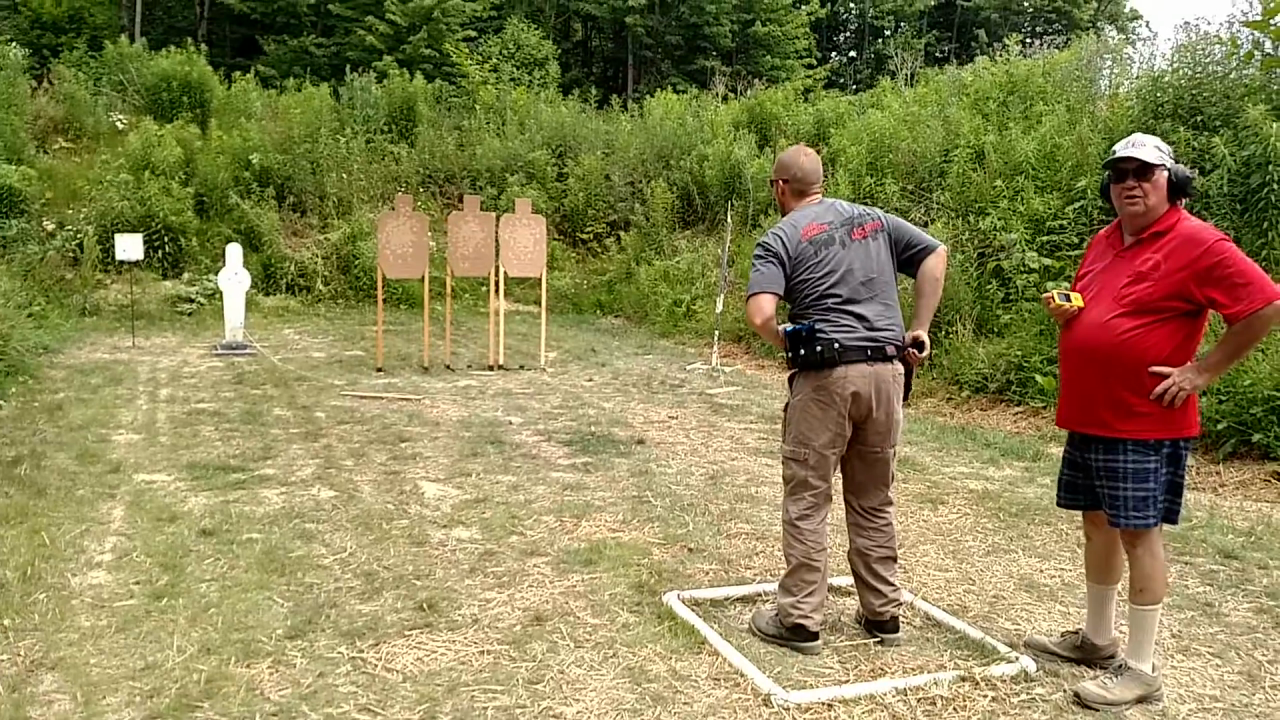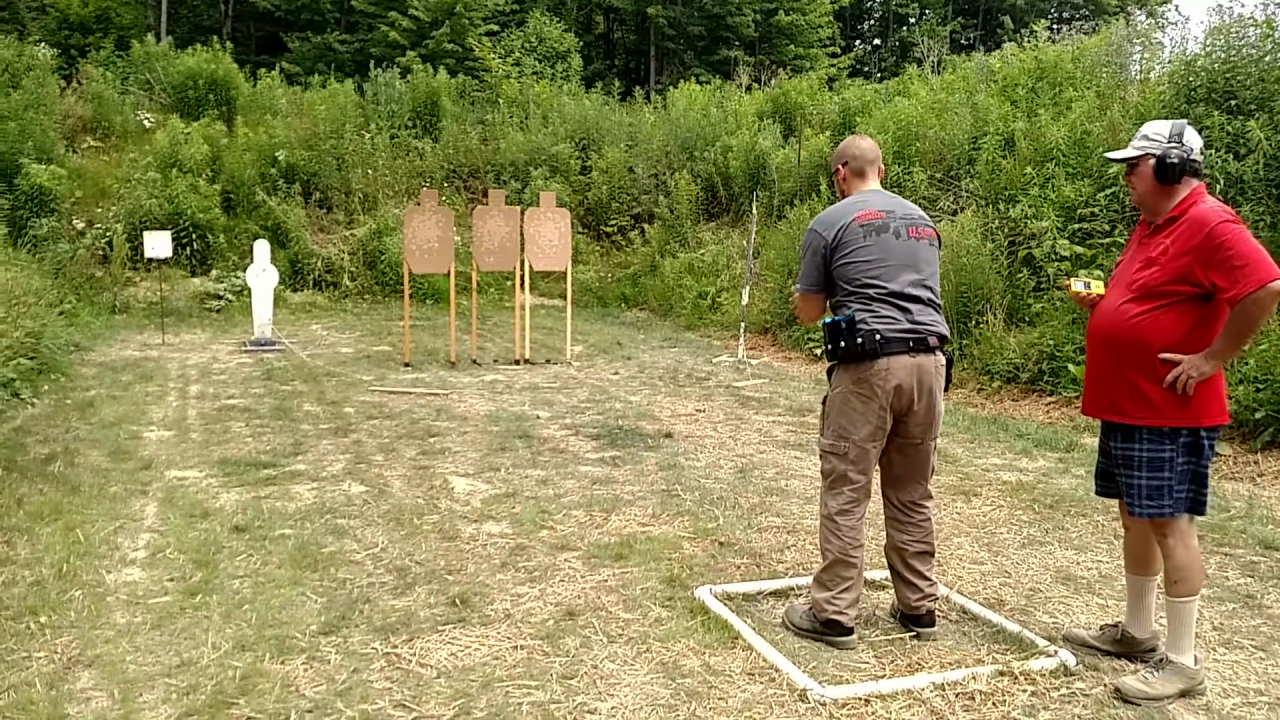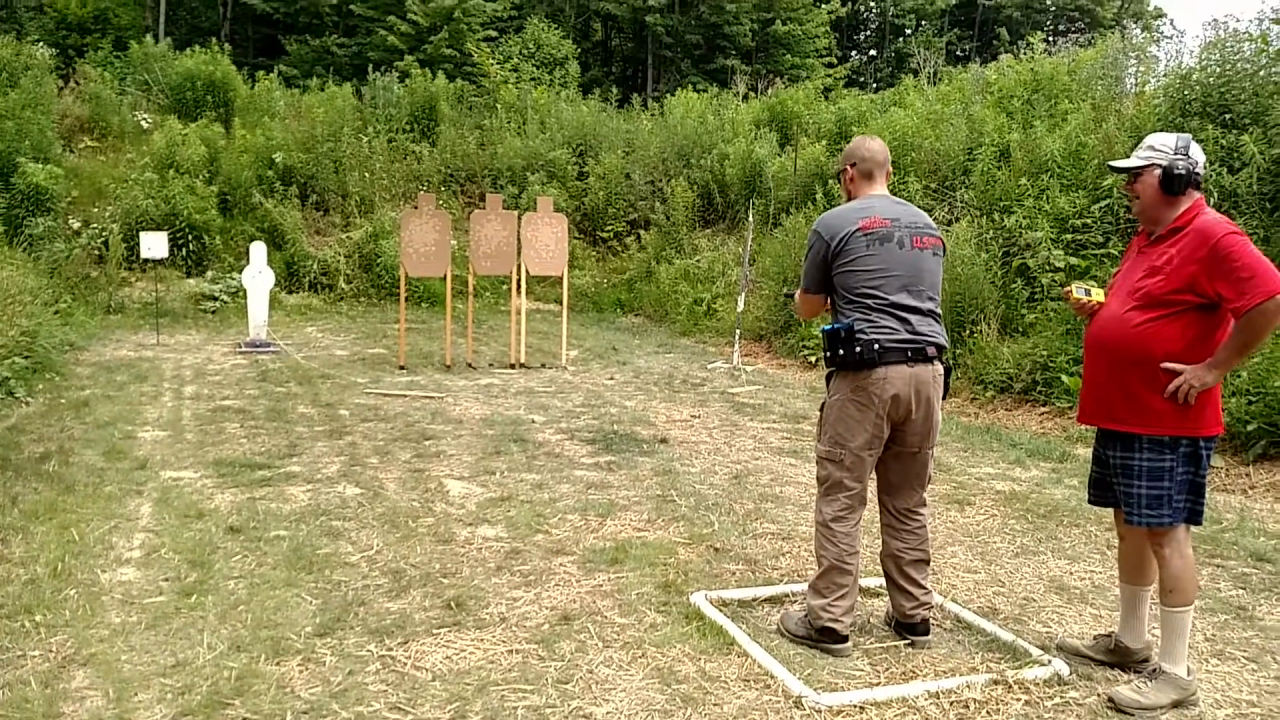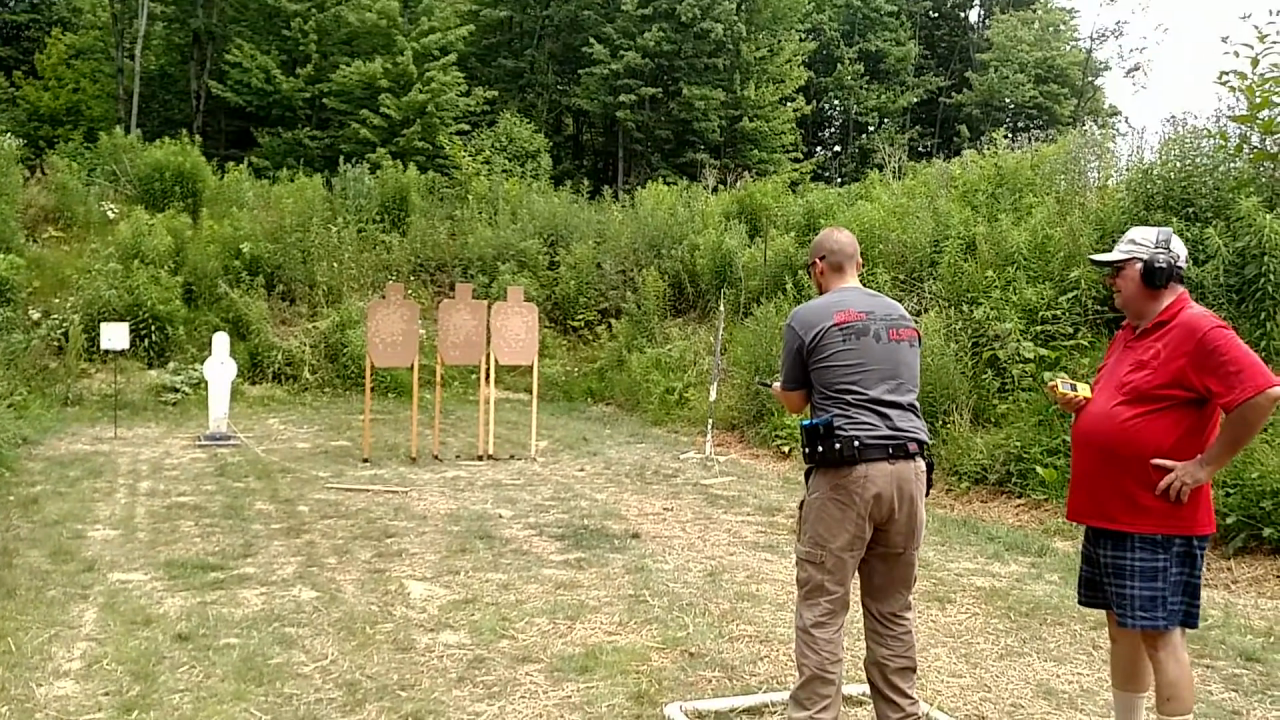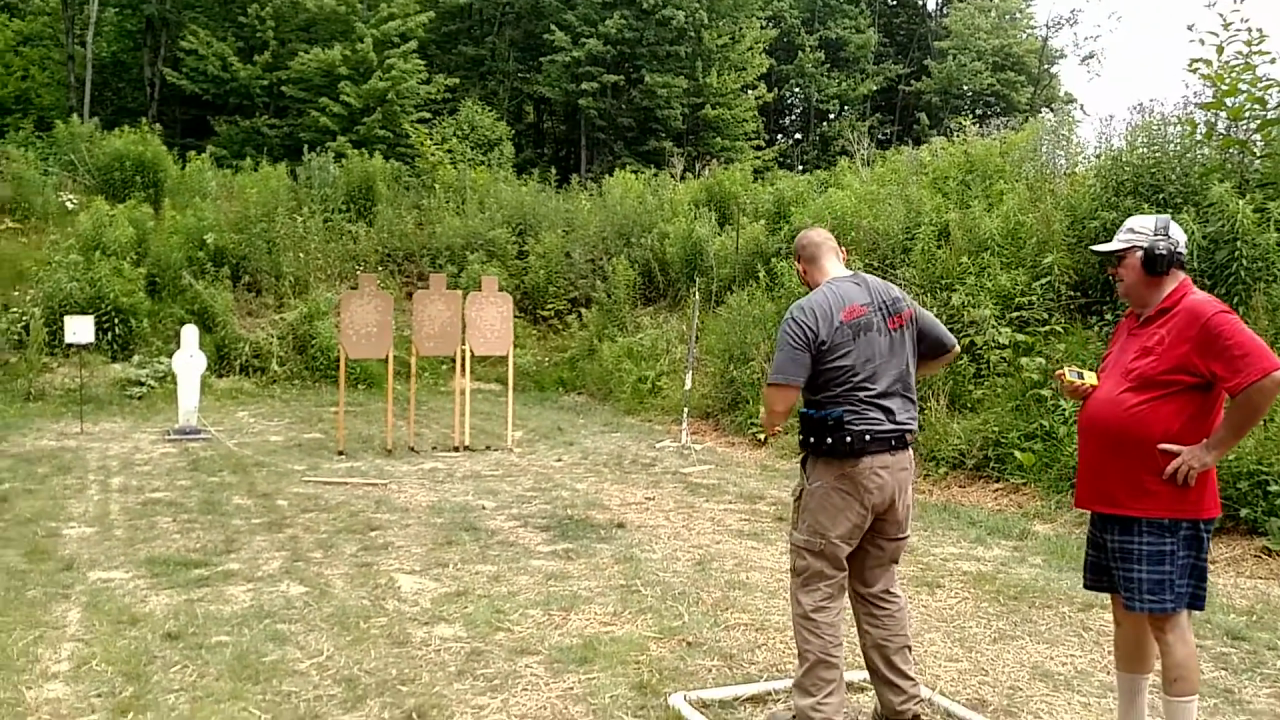
dt=1s
person 1, frame 1
left shoulder: (1198, 243)
right shoulder: (1104, 241)
left wrist: (1203, 371)
right wrist: (1065, 313)
left hip: (1145, 423)
right hip: (1088, 416)
left knee: (1139, 534)
right knee: (1098, 523)
left ankle: (1141, 669)
right ankle: (1096, 638)
person 1, frame 2
left shoulder: (1209, 224)
right shoulder: (1150, 225)
left wrist: (1213, 359)
right wrist: (1099, 303)
left hip: (1171, 410)
right hip: (1127, 404)
left knee: (1170, 523)
right knee: (1135, 515)
left ankle: (1181, 661)
right ankle: (1135, 632)
person 1, frame 3
left shoulder: (1211, 236)
right shoulder: (1146, 238)
left wrist: (1214, 368)
right wrist: (1096, 311)
left hip: (1167, 421)
right hip: (1121, 414)
left knee: (1166, 533)
right knee: (1129, 525)
left ankle: (1174, 671)
right ankle: (1129, 641)
person 1, frame 4
left shoulder: (1198, 330)
right shoulder: (1129, 333)
left wrist: (1206, 465)
right wrist: (1082, 404)
left hip: (1157, 521)
right hip: (1108, 513)
left knee: (1160, 635)
right knee: (1122, 629)
person 1, frame 5
left shoulder: (1202, 315)
right shoulder: (1133, 320)
left wrist: (1211, 449)
right wrist: (1087, 391)
left hip: (1164, 506)
right hip: (1113, 499)
left knee: (1165, 618)
right knee: (1126, 611)
person 2, frame 1
left shoulder: (780, 238)
right shoulder: (873, 219)
left elbow: (760, 315)
right elbow: (935, 254)
left wrist: (788, 346)
right wrist: (920, 326)
left hip: (826, 375)
right hip: (886, 371)
left knee: (806, 500)
right knee: (874, 499)
left ankle: (799, 619)
right ankle: (883, 611)
person 2, frame 2
left shoulder: (830, 222)
right shoulder: (923, 221)
left elbow: (808, 312)
left wrist: (807, 297)
left hip: (869, 366)
right hip: (929, 362)
left knee: (845, 493)
right knee: (913, 493)
left ankle: (834, 614)
right ankle: (919, 606)
person 2, frame 3
left shoulder: (834, 224)
right shoulder: (927, 225)
left elbow: (808, 308)
left wrist: (822, 297)
left hip: (867, 375)
right hip: (926, 372)
left knee: (840, 502)
right knee: (908, 502)
left ankle: (828, 621)
right ankle: (913, 615)
person 2, frame 4
left shoulder: (807, 318)
right shoulder: (901, 316)
left elbow: (794, 403)
left wrist: (781, 389)
left hip: (847, 474)
right hip: (908, 469)
left knee: (821, 607)
right knee: (892, 607)
person 2, frame 5
left shoulder: (807, 314)
right shoulder: (896, 296)
left elbow: (779, 406)
right elbow: (948, 350)
left wrist: (769, 421)
left hip: (840, 469)
right hip: (897, 461)
left knee: (818, 594)
right knee: (879, 587)
